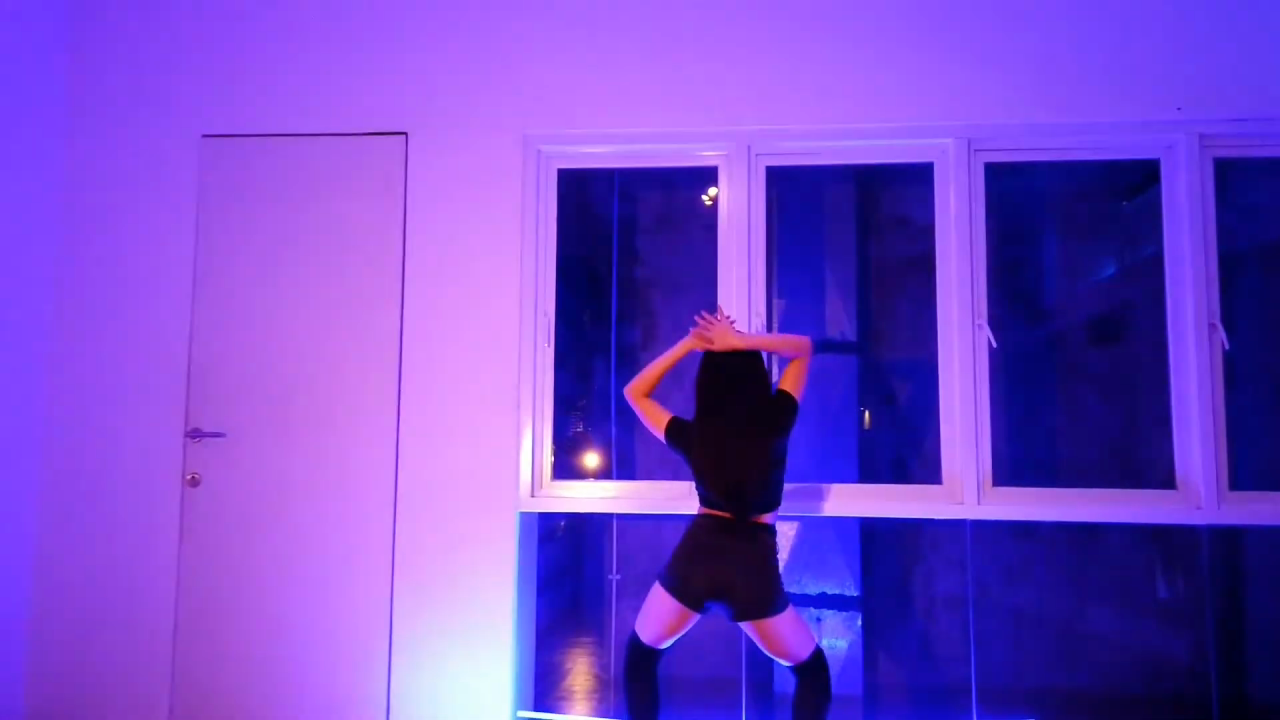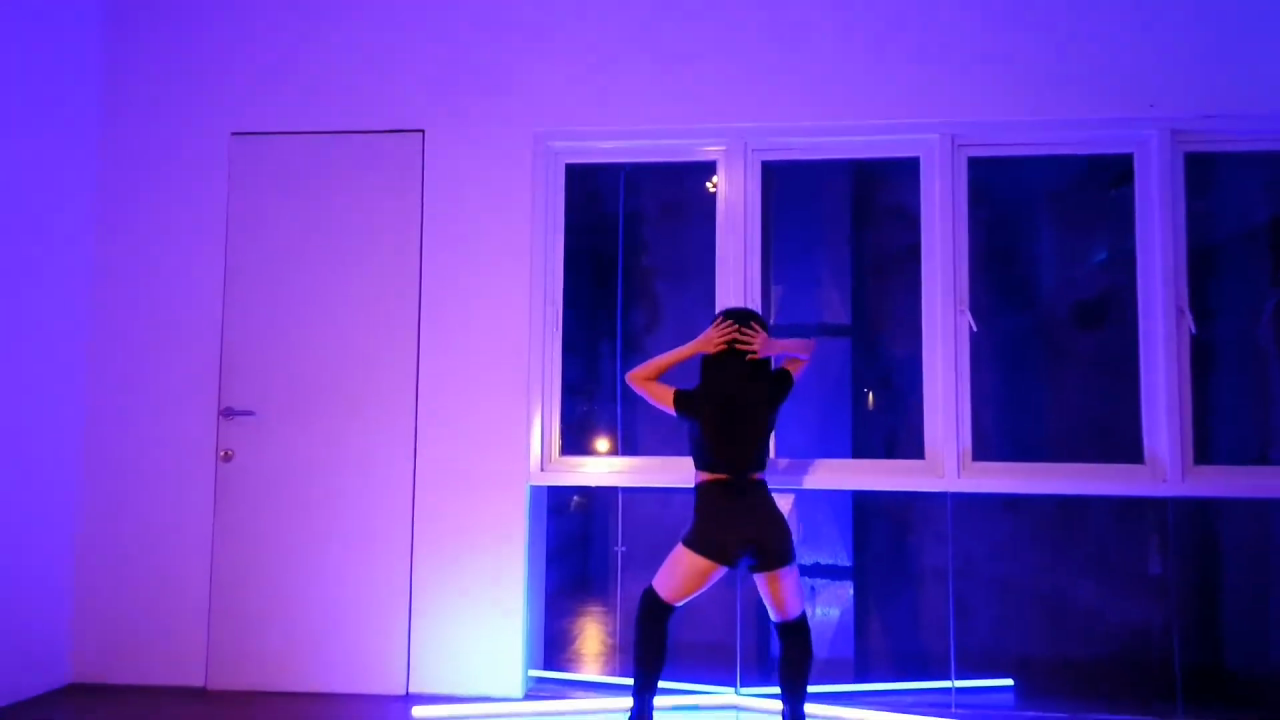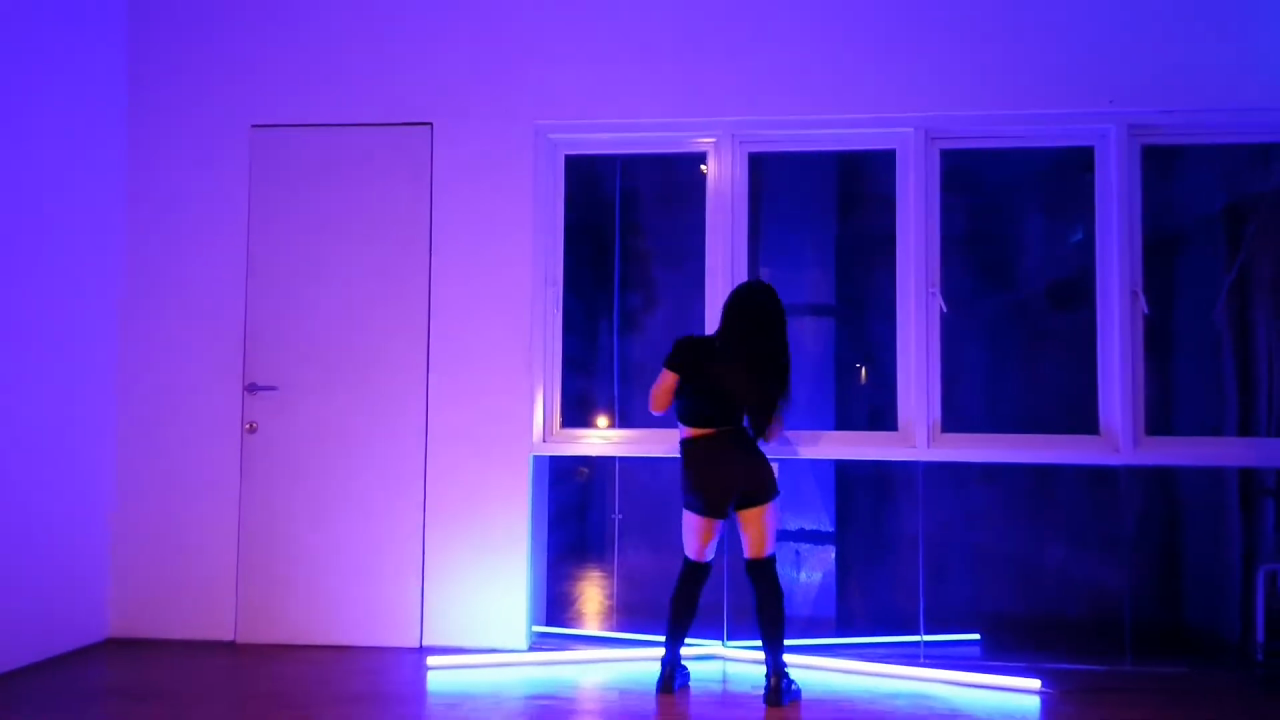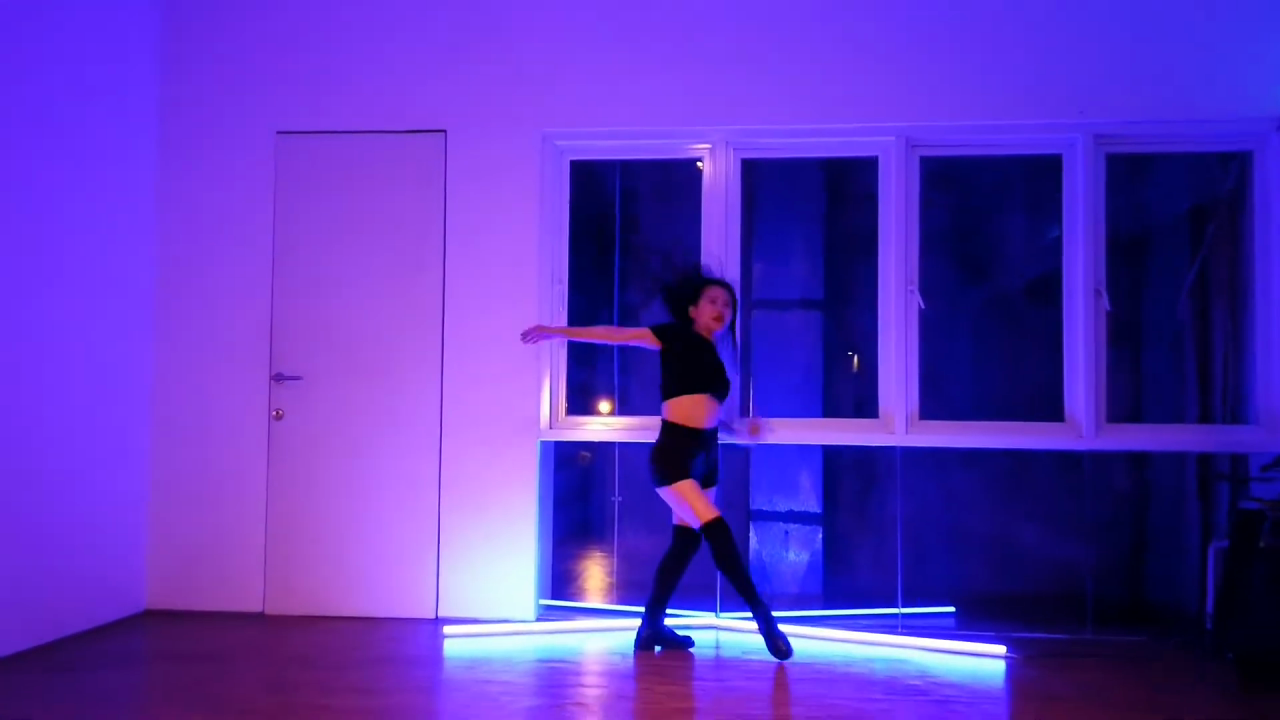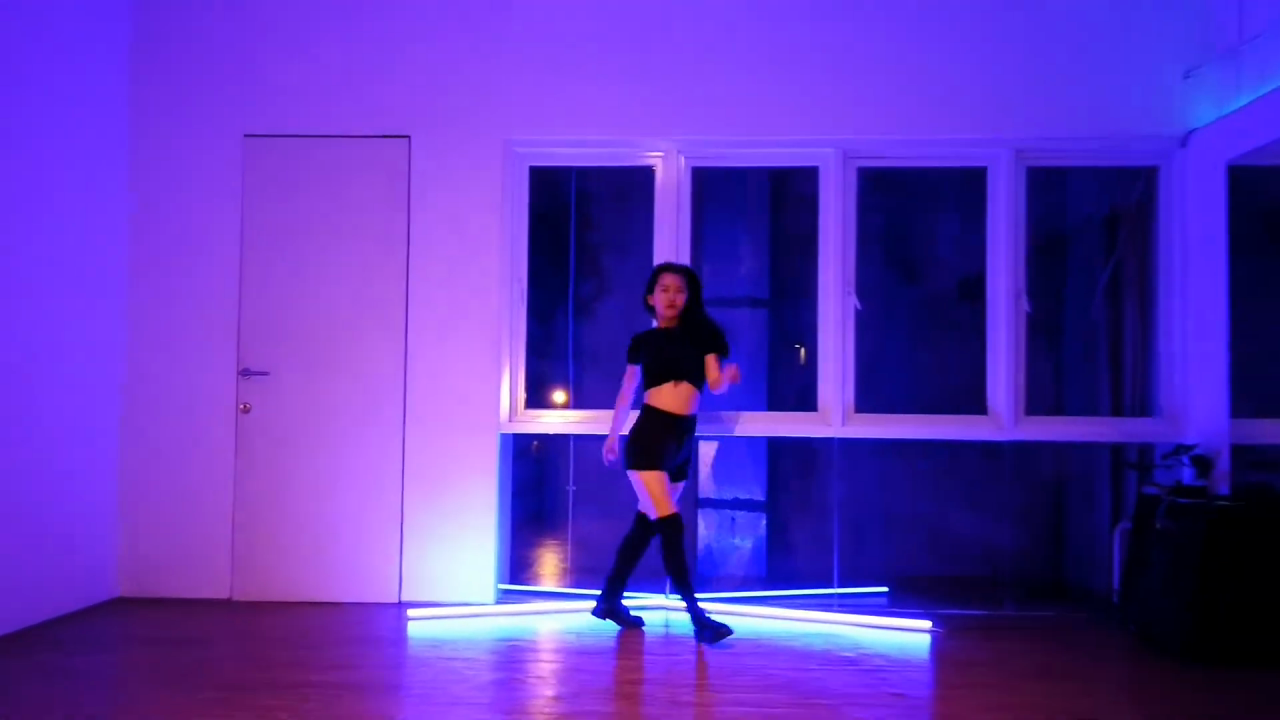
dt=0.4s
person 1, frame 1
left shoulder: (692, 437)
right shoulder: (775, 426)
left elbow: (634, 392)
right elbow: (803, 348)
left wrist: (688, 344)
right wrist: (742, 341)
left hip: (697, 559)
right hip: (755, 569)
left knee: (641, 655)
right knee: (813, 670)
person 1, frame 2
left shoulder: (699, 403)
right shoulder: (770, 393)
left elbow: (635, 378)
right elbow: (807, 350)
left wrist: (694, 346)
right wrist: (775, 349)
left hip: (717, 520)
right hip: (766, 520)
left knee: (653, 610)
right knee: (793, 626)
person 1, frame 3
left shoulder: (689, 349)
right shoulder: (763, 368)
left elbow: (657, 405)
right elbow: (770, 429)
left wrist: (669, 369)
left hip: (704, 473)
right hip: (750, 468)
left knee: (694, 572)
right knee: (763, 572)
left ankle: (671, 667)
right ankle: (776, 676)
person 1, frame 4
left shoulder: (713, 359)
right shoulder: (677, 338)
right elbow: (617, 335)
left wrist: (738, 426)
left hip: (704, 458)
right hip: (674, 455)
left knee: (687, 541)
right knee: (718, 531)
left ankle: (652, 627)
person 1, frame 5
left shoulder: (702, 336)
right shoulder: (645, 341)
left elbow: (714, 383)
left wrist: (727, 376)
right wrist: (613, 435)
left hip: (682, 442)
right hip: (648, 438)
left knee: (646, 524)
right knee: (670, 525)
